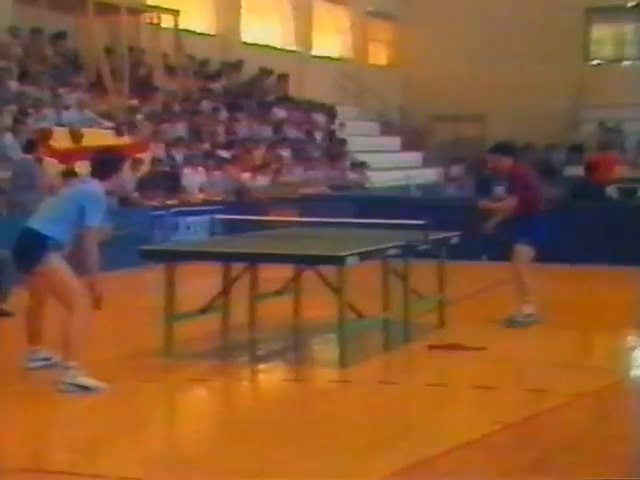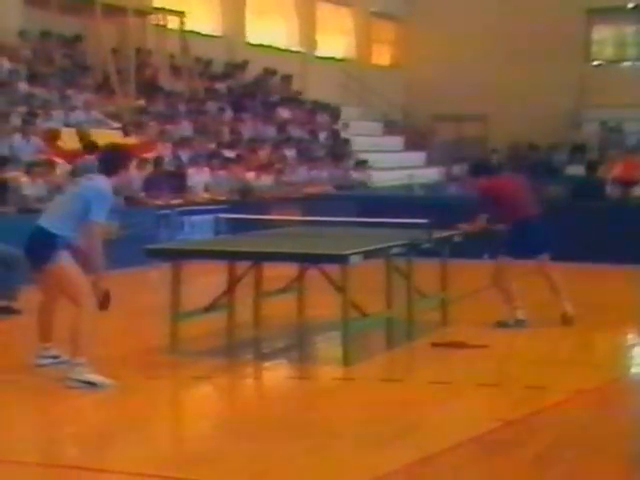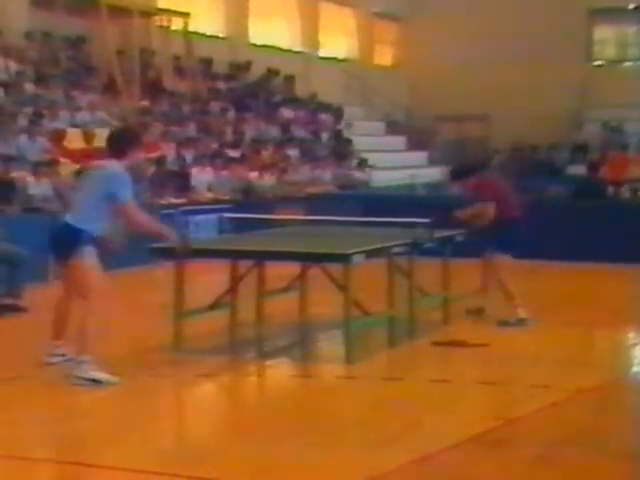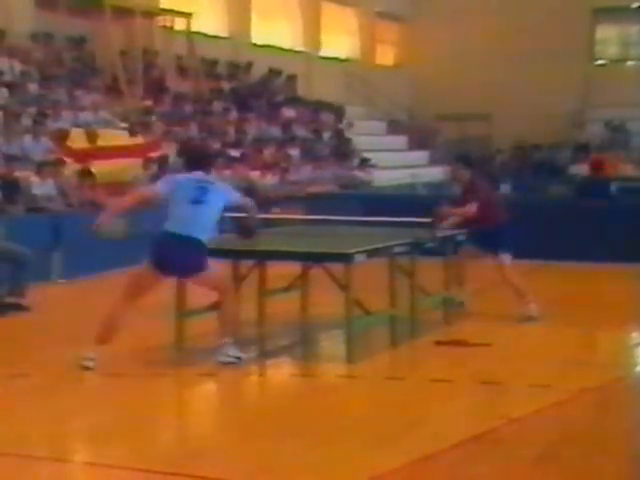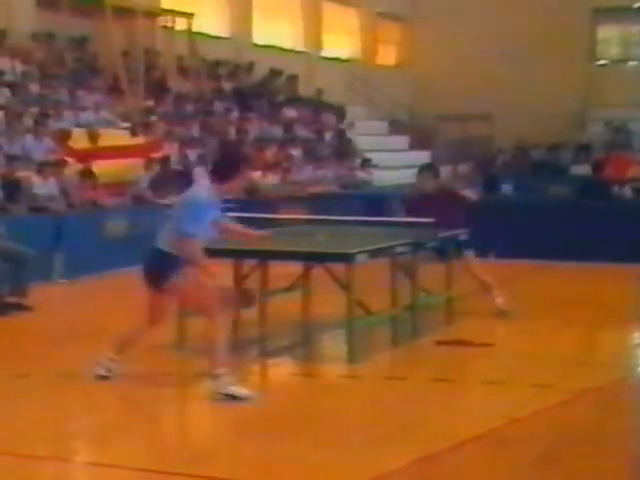
dt=0.7s
person 1, frame 1
left shoulder: (81, 187)
right shoulder: (96, 196)
right elbow: (90, 244)
right wrist: (95, 281)
left hip: (26, 242)
right hip: (40, 247)
left knee: (38, 299)
right knee: (79, 303)
left ankle: (35, 354)
right ankle: (71, 373)
person 1, frame 2
left shoulder: (89, 183)
right shoulder: (103, 192)
right elbow: (94, 239)
left wrist: (84, 251)
right wrist: (98, 277)
left hip: (38, 239)
right hip: (50, 245)
left knee: (51, 295)
right knee: (86, 301)
left ankle: (45, 351)
right ankle: (78, 370)
person 1, frame 3
left shoulder: (98, 170)
right shoulder: (118, 176)
right elbow: (134, 217)
right wrist: (165, 232)
left hip: (64, 234)
right hip: (77, 239)
left knee: (70, 293)
right knee: (96, 300)
left ankle: (56, 349)
right ankle: (83, 365)
person 1, frame 4
left shoulder: (175, 180)
right shoulder: (221, 189)
left elbow: (144, 194)
right elbow: (249, 204)
left wrist: (109, 213)
right wrist: (252, 219)
left hip: (165, 247)
right hip: (193, 253)
left knee: (126, 298)
right knee: (227, 290)
left ankle: (92, 353)
right ankle: (227, 348)
person 1, frame 5
left shoulder: (208, 195)
right shoulder: (202, 201)
left elbow: (220, 225)
right elbow: (188, 248)
left wrist: (255, 234)
right wrist: (216, 279)
left hip: (157, 262)
right hip: (168, 265)
left knee: (152, 321)
right knee: (217, 314)
left ankle: (109, 362)
right ankle: (222, 379)
person 2, frame 1
left shoulder: (519, 174)
right shoulder: (515, 174)
left elbow: (511, 204)
right elbow: (512, 204)
left wrist: (488, 205)
right wrist: (495, 220)
left hip: (530, 224)
right hip: (524, 223)
left knee: (519, 265)
right knee: (522, 266)
left ankle: (526, 311)
right ankle: (530, 310)
person 2, frame 2
left shoulder: (488, 189)
right shoulder: (516, 180)
left elbow: (483, 221)
left wrist: (470, 228)
left hip: (519, 229)
right hip: (535, 224)
left knee: (498, 276)
right knee: (547, 271)
left ankle: (518, 315)
right ankle: (567, 310)
person 2, frame 3
left shoulder: (482, 185)
right shoulder: (487, 179)
left elbow: (489, 212)
left wrist: (480, 224)
right wrist: (465, 214)
left hip: (507, 225)
right hip: (501, 226)
left knee: (499, 272)
right knee: (487, 263)
left ankle: (520, 313)
right ankle: (482, 304)
person 2, frame 4
left shoulder: (478, 187)
right shoulder: (467, 189)
left elbow: (470, 211)
right elbow: (462, 214)
left wrist: (450, 211)
right wrist: (444, 225)
left hip: (497, 230)
right hip: (481, 229)
left knee: (506, 271)
right knee: (458, 260)
left ankle: (530, 305)
right ankle: (459, 297)
person 2, frame 5
left shoulder: (447, 193)
right shoulder: (416, 200)
left elbow: (472, 198)
right elbow: (408, 219)
left wrist: (462, 194)
left hip: (457, 237)
left knee: (474, 271)
left ankle: (498, 298)
